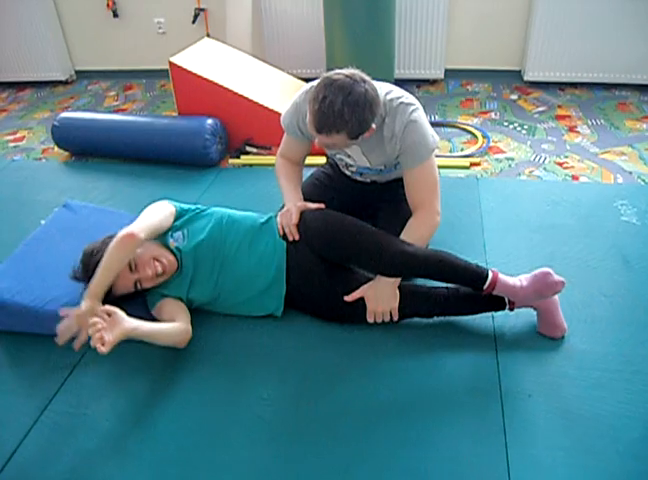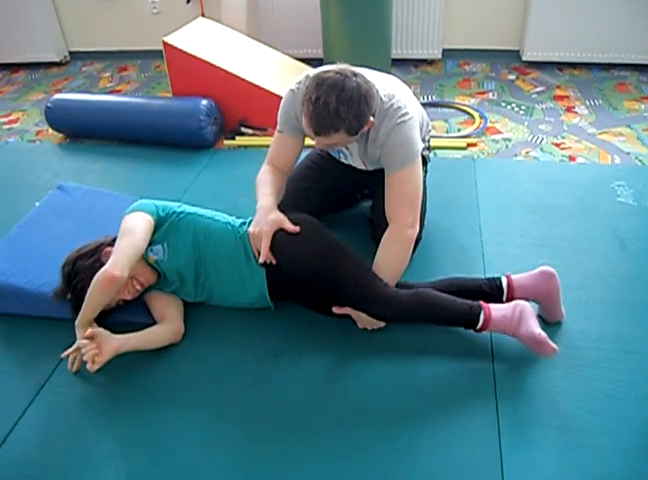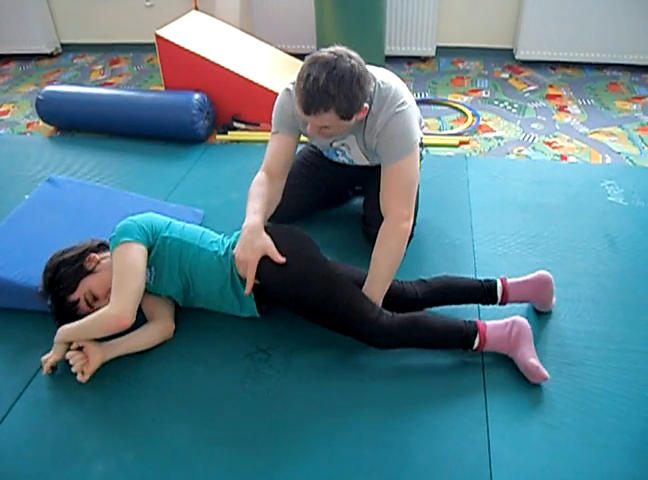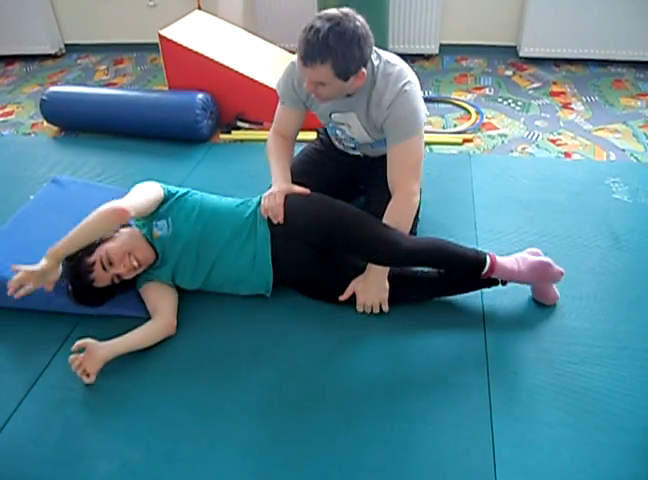
dt=0.7s
person 1, frame 1
left shoulder: (167, 213)
right shoulder: (162, 295)
left elbow: (128, 235)
right elbow: (180, 333)
left wrist: (87, 302)
right wrist: (124, 326)
left hip: (297, 241)
right hip: (298, 294)
left knee: (401, 258)
right knee: (413, 303)
left ankle: (510, 285)
right ankle: (518, 303)
person 1, frame 2
left shoulder: (140, 213)
right shoulder: (156, 284)
left elbow: (114, 272)
right elbow: (172, 328)
left wrist: (83, 321)
right wrist: (113, 342)
left hip: (282, 247)
right hip: (281, 288)
left knee: (387, 304)
right knee: (401, 296)
left ankle: (503, 316)
right ankle: (521, 286)
person 1, frame 3
left shoulder: (128, 233)
right shoulder: (145, 280)
left elbow: (121, 316)
right elbow: (163, 325)
left wrist: (65, 334)
right wrist: (100, 351)
left hip: (272, 263)
right hip: (265, 287)
left knee: (379, 326)
right knee: (405, 295)
left ankle: (499, 333)
right ankle: (513, 288)
person 1, frame 4
left shoulder: (153, 206)
right shoulder: (151, 278)
left elbow: (118, 208)
right elbow: (165, 324)
left wrist: (52, 259)
right wrist: (103, 350)
left hip: (284, 222)
right hip: (282, 273)
left knee: (394, 248)
right knee: (395, 286)
left ankle: (508, 264)
right ankle: (506, 278)
person 2, frame 1
left shoulder: (406, 121)
right shoulder: (306, 103)
left elbow: (428, 212)
right elbow: (287, 158)
left wrist: (387, 281)
right wrist: (293, 201)
left hip: (397, 180)
right hip: (343, 174)
right knee: (286, 231)
left ankle: (376, 217)
right ankle: (360, 214)
person 2, frame 2
left shoulder: (398, 121)
right shoulder: (299, 95)
left elbow: (405, 227)
right elbow: (274, 167)
right wrist: (266, 207)
left hip: (396, 159)
right hip: (339, 159)
left knee: (393, 232)
right knee: (284, 209)
left ankle: (373, 194)
right ankle: (359, 191)
person 2, frame 3
left shoulder: (395, 112)
right shoulder: (293, 97)
left elbow: (399, 219)
right elbow: (271, 174)
left wrist: (370, 299)
right wrist: (253, 224)
left hip: (388, 159)
right hip: (330, 156)
left knee: (383, 232)
right knee: (277, 209)
left ankle: (366, 189)
right ankle: (351, 188)
person 2, frame 4
left shoulder: (398, 91)
right shoulder: (301, 71)
left elbow: (406, 194)
right elbow: (280, 135)
left wrist: (376, 274)
right wrist: (281, 182)
left hip: (388, 156)
right hip: (336, 148)
right knee: (278, 210)
left ankle: (367, 193)
right ankle: (353, 190)
